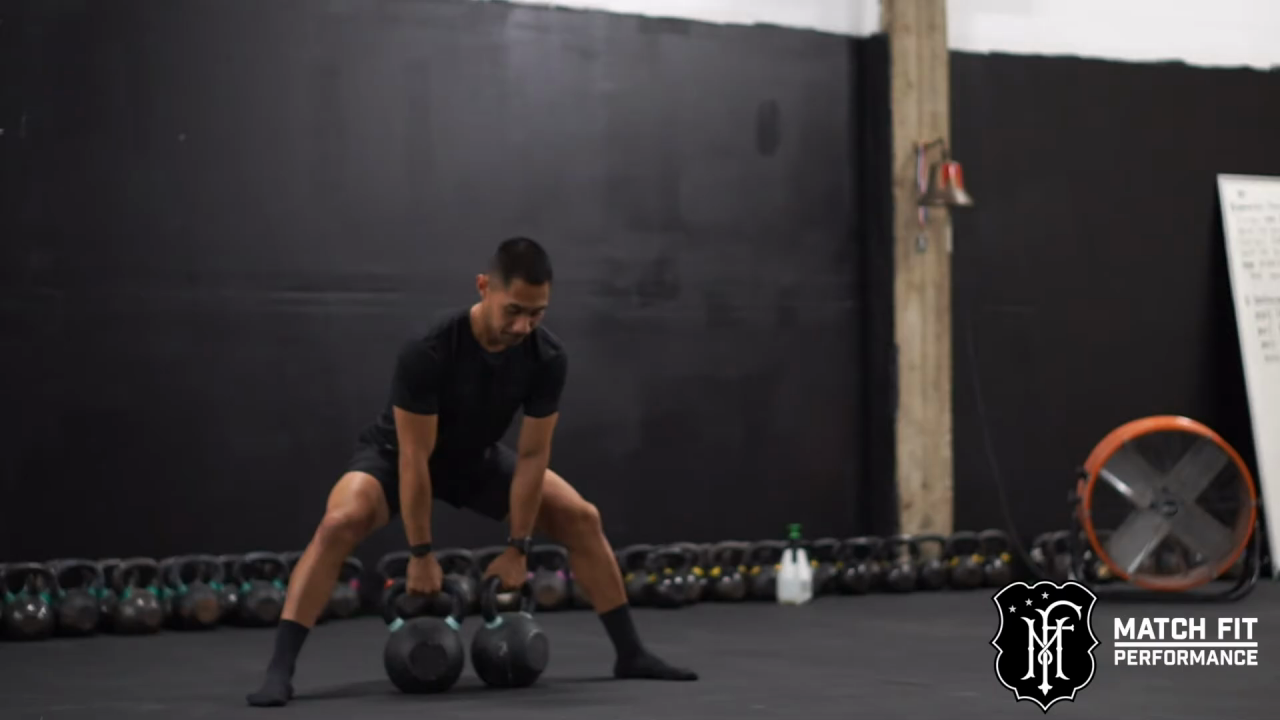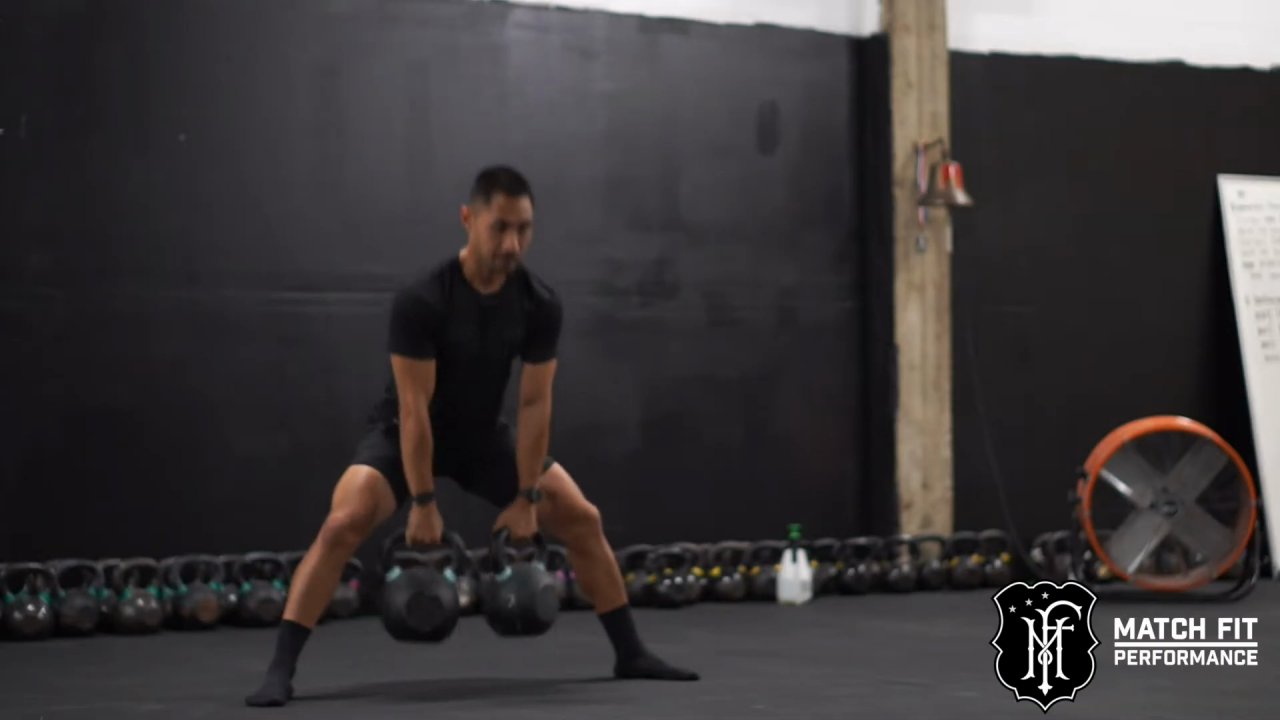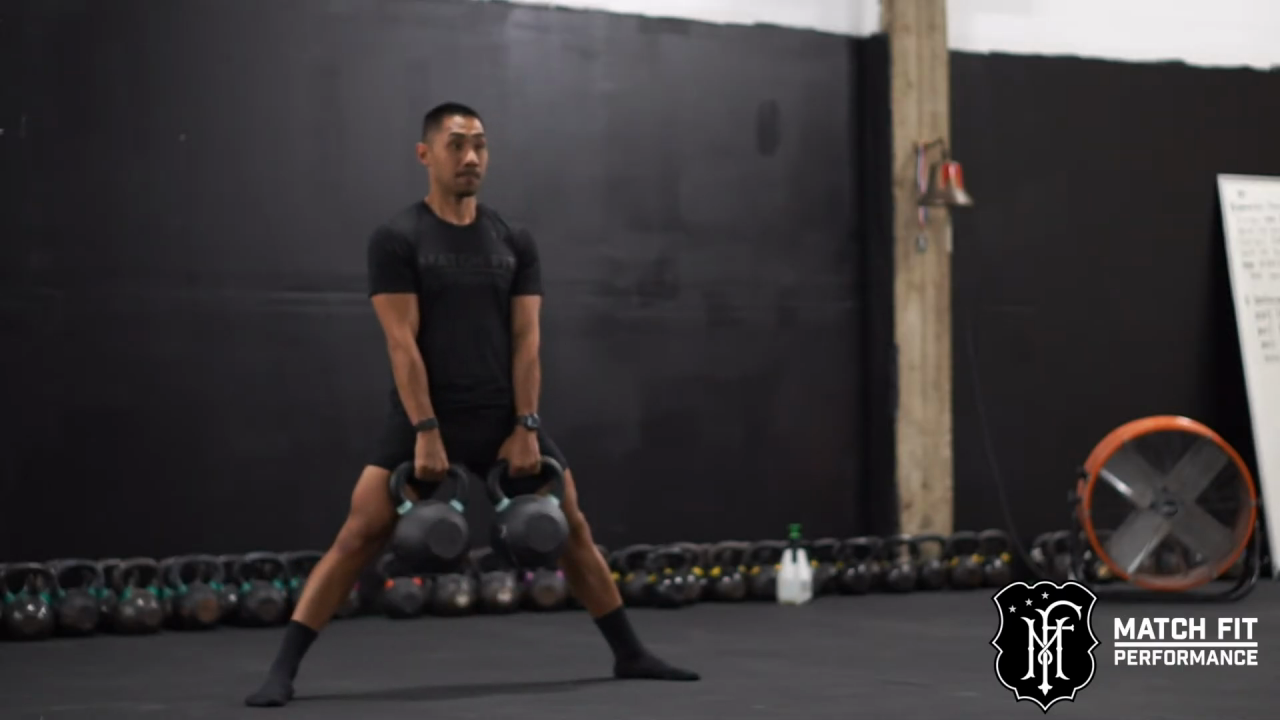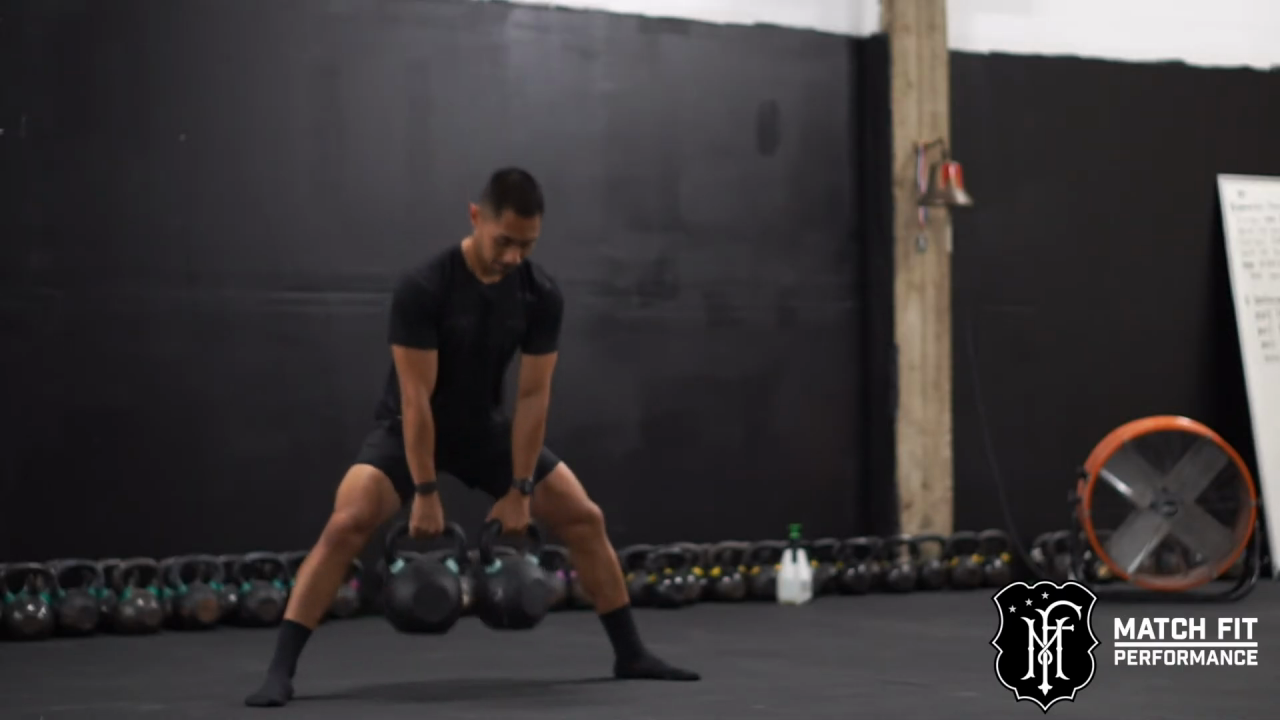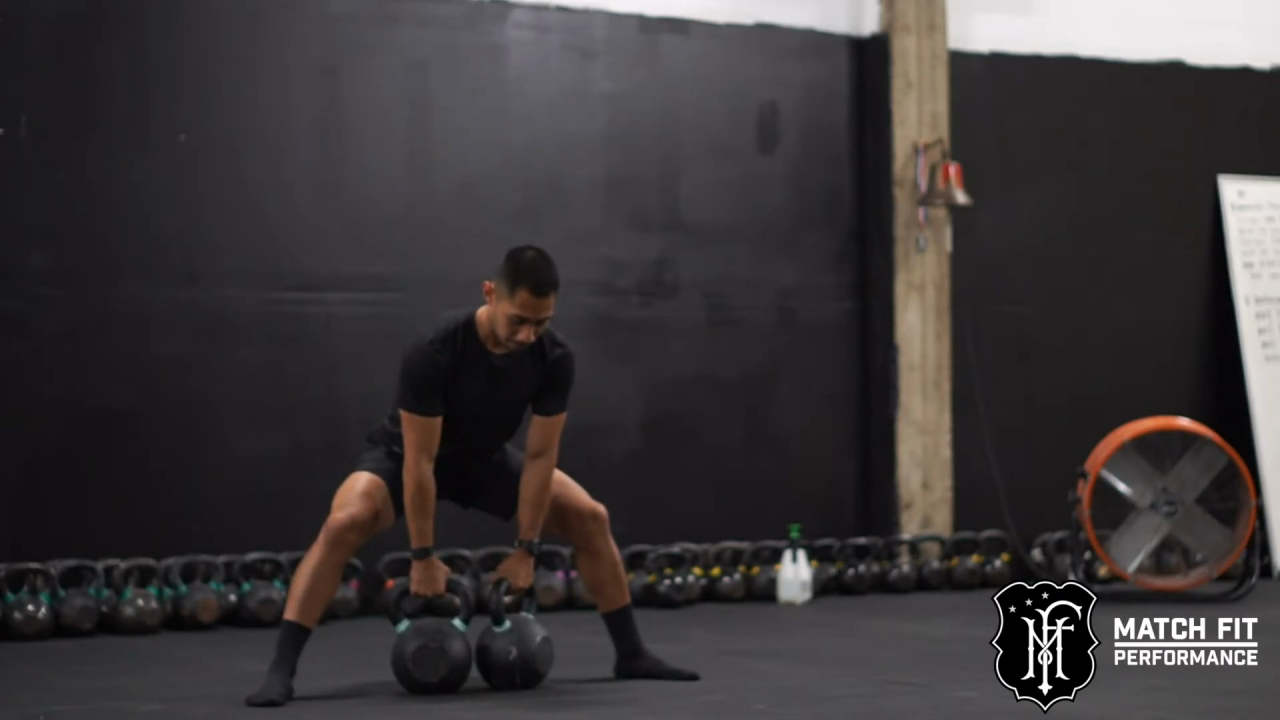
dt=1s
person 1, frame 1
left shoulder: (547, 357)
right shoulder: (426, 352)
left elbow: (533, 455)
right elbow: (414, 459)
left wrist: (517, 549)
right wrist: (421, 556)
left hip: (475, 456)
right hip: (396, 453)
left knee: (582, 518)
right knee: (339, 525)
left ankle: (631, 653)
right ankle: (280, 670)
person 1, frame 2
left shoulder: (540, 303)
right shoulder: (421, 300)
left elbow: (534, 404)
right elbow: (415, 409)
left wrist: (525, 500)
right wrist: (423, 505)
left hip: (482, 434)
right hip: (404, 435)
left knee: (583, 519)
right knee: (342, 527)
left ankle: (632, 653)
right ankle: (280, 670)
person 1, frame 3
left shoulder: (515, 243)
right shoulder: (396, 240)
left elbow: (526, 341)
right elbow: (403, 343)
left wrist: (526, 429)
right wrist: (426, 433)
left hip: (504, 420)
right hip: (425, 419)
left knee: (572, 531)
right knee: (359, 537)
left ankle: (631, 654)
right ankle: (282, 671)
person 1, frame 4
left shoulder: (543, 296)
right shoulder: (422, 288)
left elbow: (533, 395)
right elbow: (416, 399)
left wrist: (520, 490)
right wrist: (424, 492)
left hip: (486, 429)
right hip: (407, 430)
left knee: (585, 519)
right knee: (346, 524)
left ankle: (631, 653)
right ankle: (280, 670)
person 1, frame 5
left shoulder: (555, 359)
right shoulder: (432, 354)
left elbow: (540, 456)
right elbow: (419, 462)
left wrist: (525, 551)
right wrist: (424, 558)
left hip: (485, 458)
right hip: (403, 455)
left knee: (591, 518)
right knee: (344, 524)
left ankle: (631, 654)
right ankle: (281, 670)
